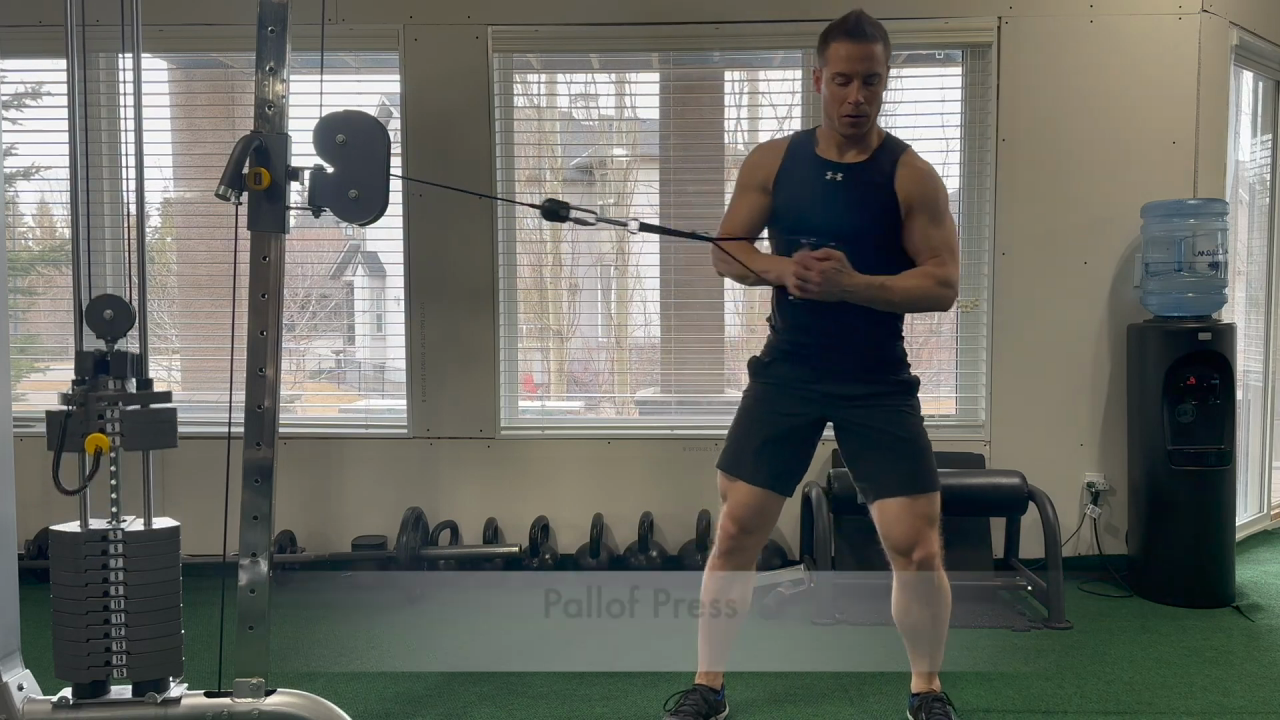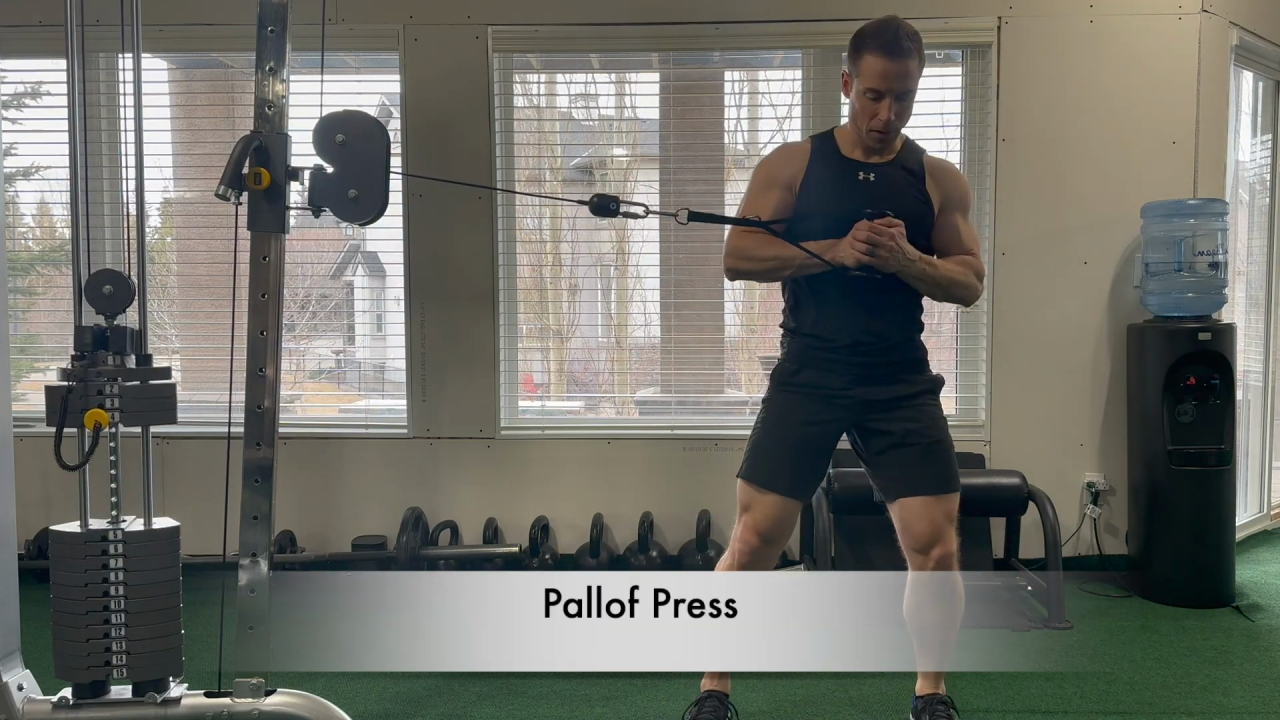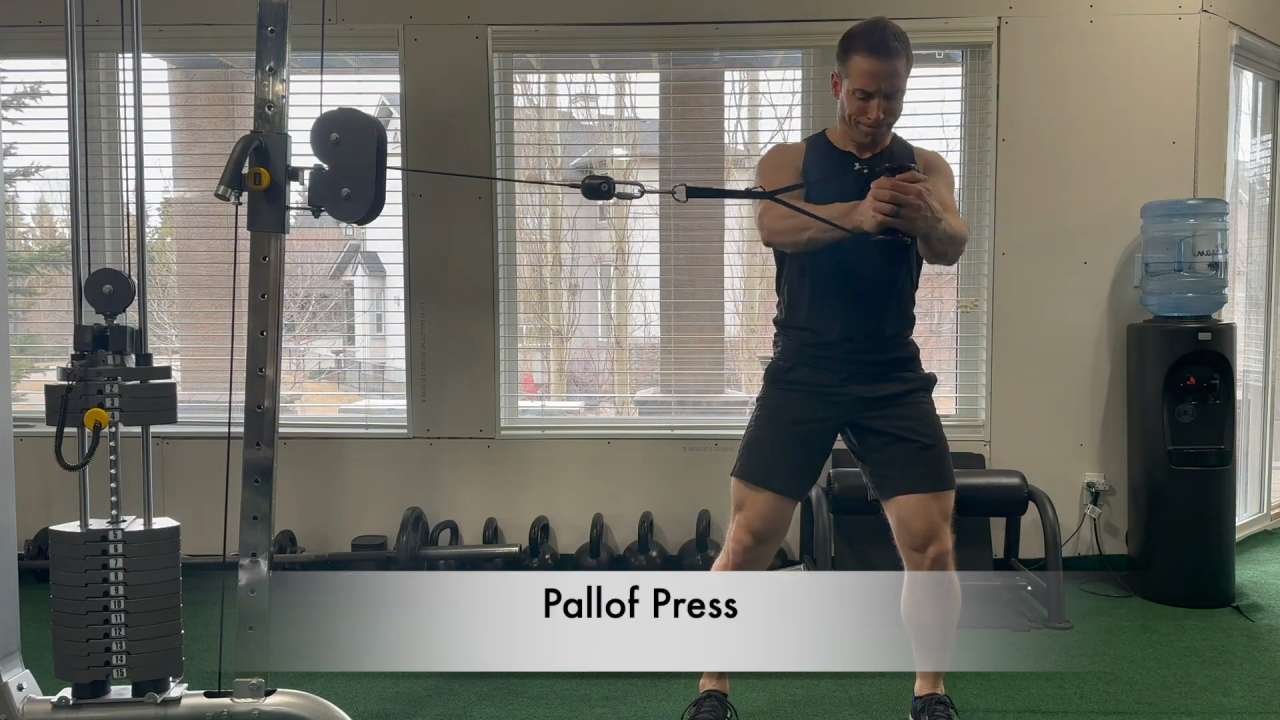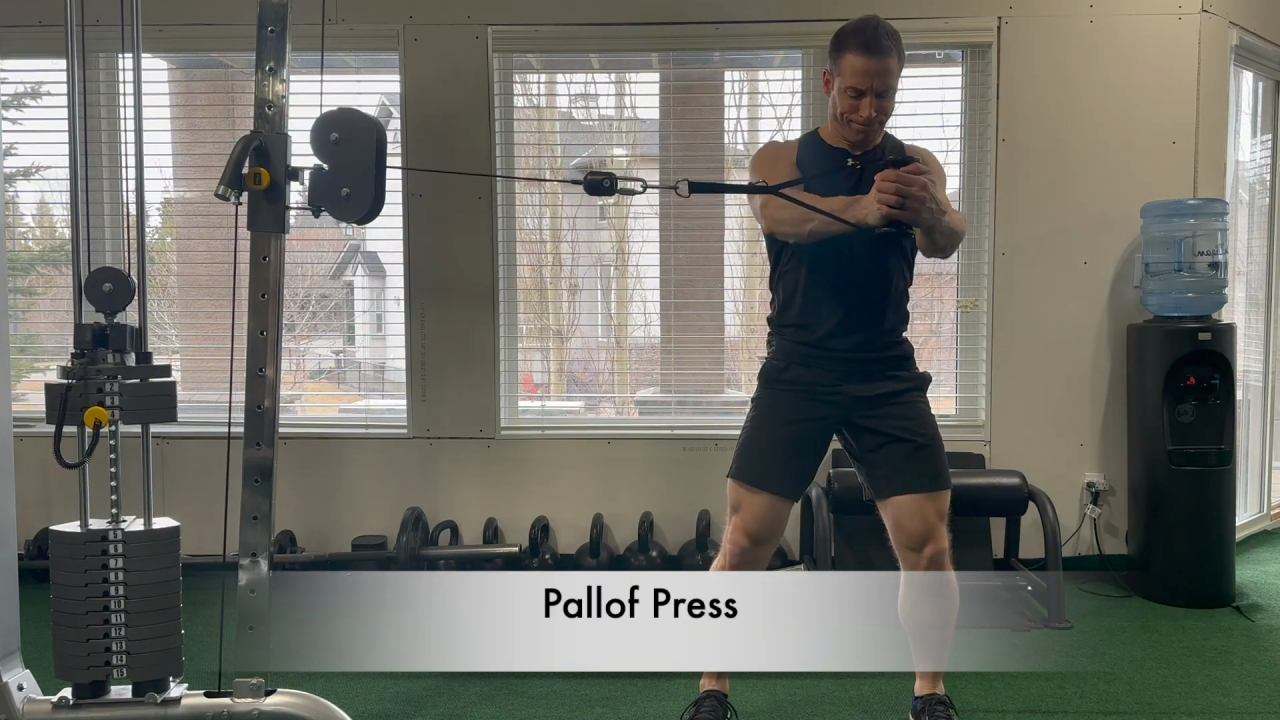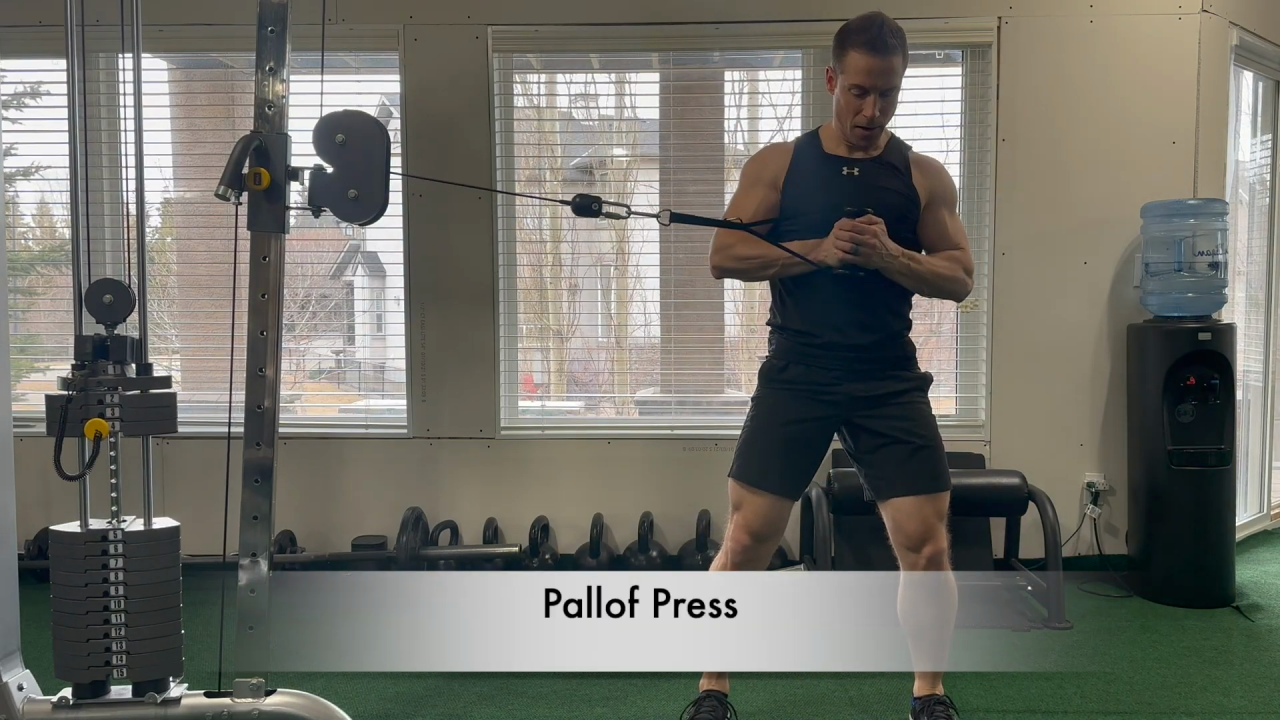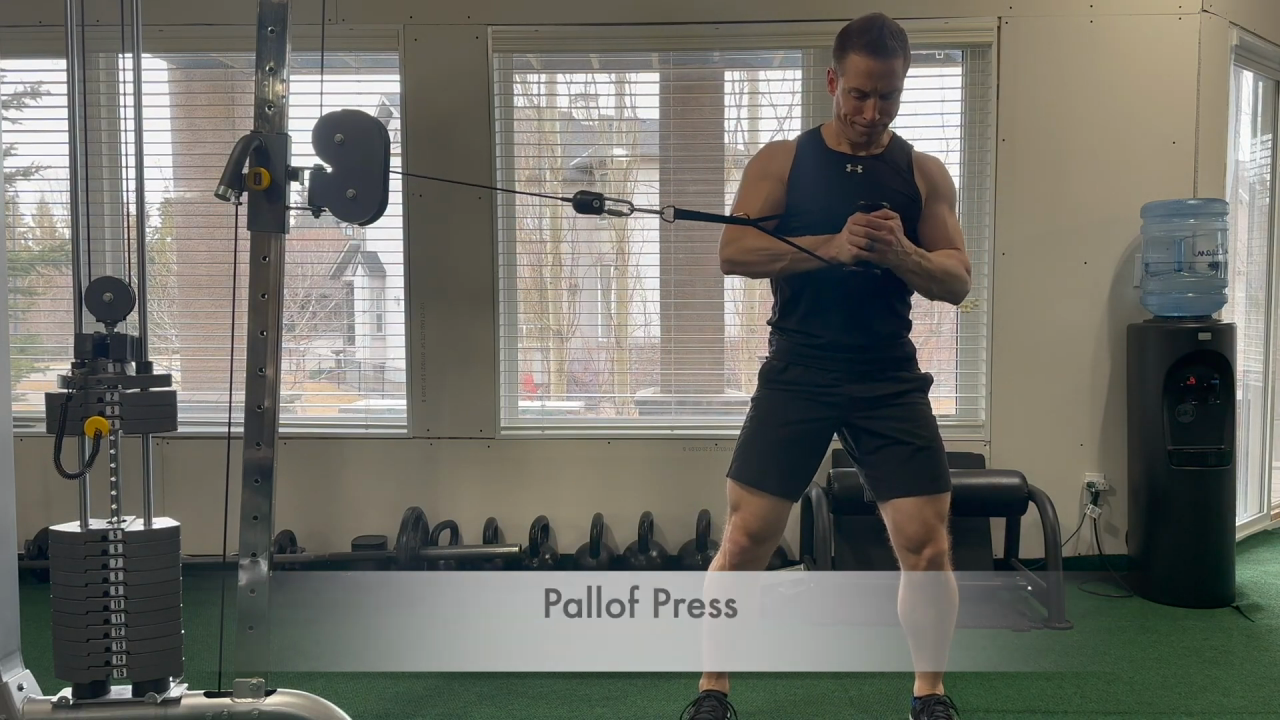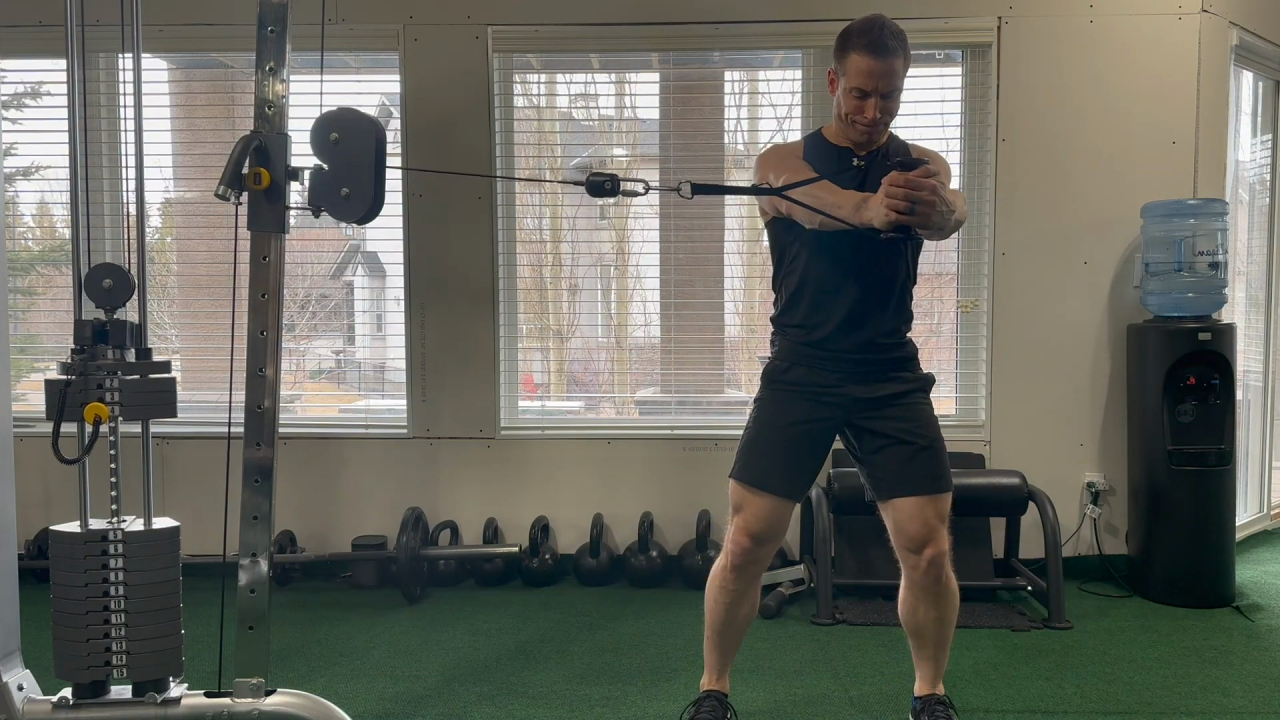
dt=0.7s
person 1, frame 1
left shoulder: (913, 176)
right shoulder: (773, 161)
left elbow: (942, 286)
right elbow: (723, 249)
left wrist: (860, 285)
right wrist: (788, 272)
left hip: (879, 382)
right hip: (787, 374)
left knee: (918, 552)
right knee: (736, 533)
person 1, frame 2
left shoulder: (939, 179)
right shoulder: (792, 164)
left elbow: (970, 281)
right elbow: (738, 257)
left wrist: (904, 258)
right wrist: (836, 250)
left hip: (901, 385)
right hip: (807, 379)
left knee: (936, 549)
right knee: (752, 542)
person 1, frame 3
left shoulder: (925, 166)
right shoulder: (789, 160)
left elbow: (951, 243)
right elbow: (784, 229)
left wrist: (927, 216)
right wrist: (860, 214)
left hip: (892, 377)
right hip: (803, 373)
left knee: (932, 548)
right knee: (747, 541)
person 1, frame 4
left shoulder: (916, 162)
right shoulder: (781, 158)
left elbow: (947, 239)
right elbow: (790, 220)
left wrist: (928, 209)
right wrist: (862, 207)
left hip: (886, 376)
right hip: (797, 374)
left knee: (928, 546)
right knee: (743, 542)
person 1, frame 5
left shoulder: (923, 175)
right shoulder: (779, 164)
left elbow: (960, 278)
right elbow: (723, 257)
left wrist: (888, 255)
right wrist: (819, 249)
left hip: (889, 380)
right hip: (796, 374)
left knee: (926, 548)
right knee: (744, 542)
person 1, frame 6
left shoulder: (924, 173)
right shoulder: (781, 160)
left elbow: (957, 281)
right elbow: (734, 251)
left wrist: (899, 252)
right wrist: (831, 246)
left hip: (889, 379)
right hip: (796, 374)
left knee: (927, 549)
right knee: (743, 543)
person 1, frame 7
left shoulder: (921, 162)
right shoulder: (786, 160)
left elbow: (950, 218)
right elbow: (816, 207)
left wrist: (935, 208)
right wrist: (871, 207)
left hip: (891, 378)
right hip: (800, 375)
left knee: (928, 549)
right knee: (745, 544)
